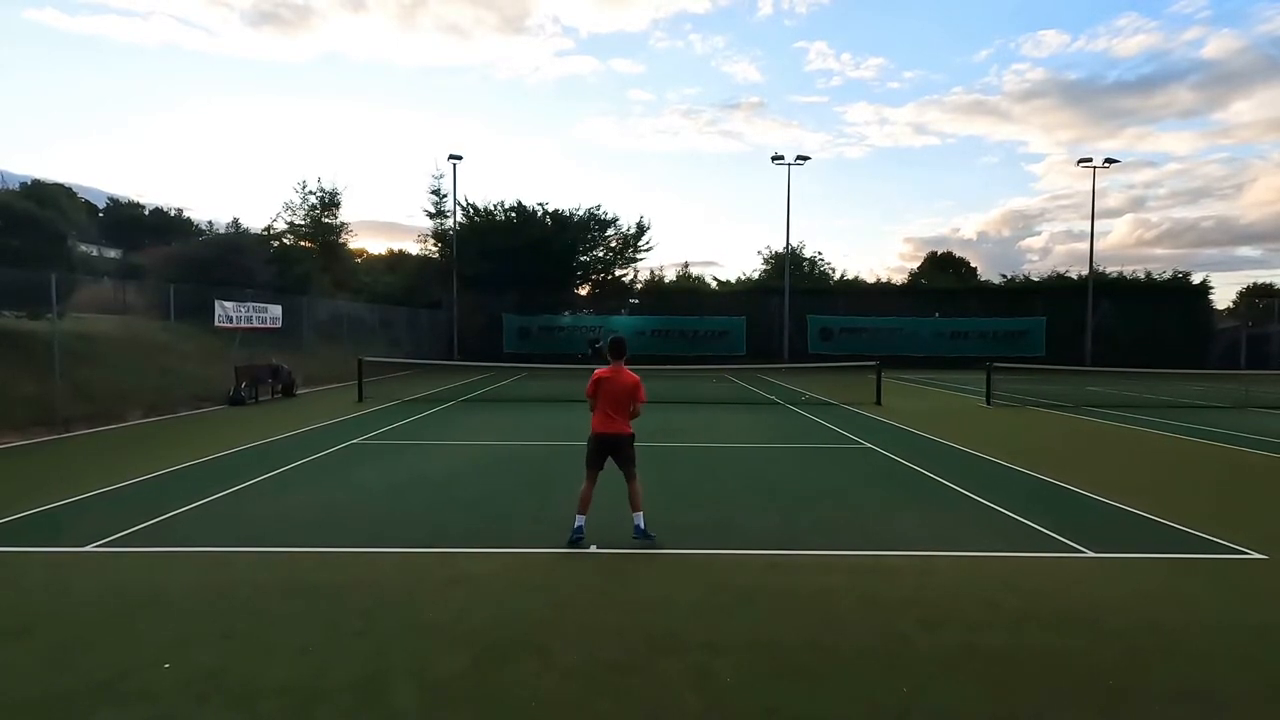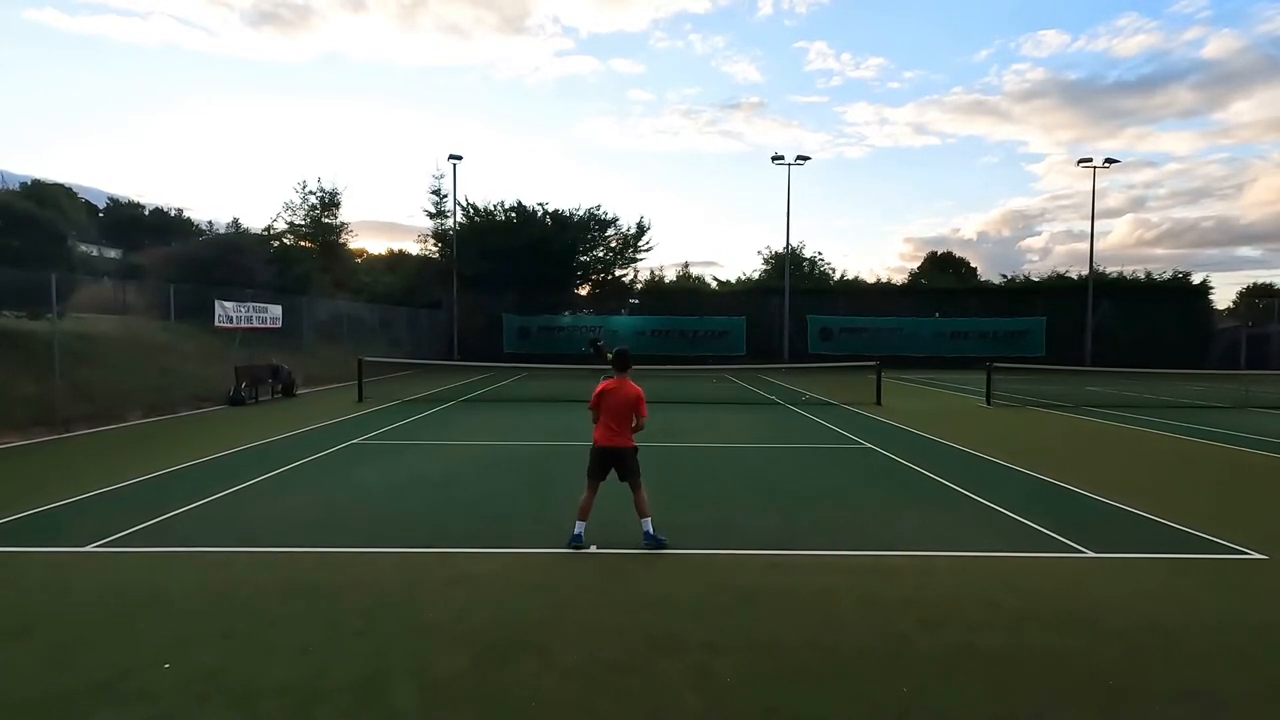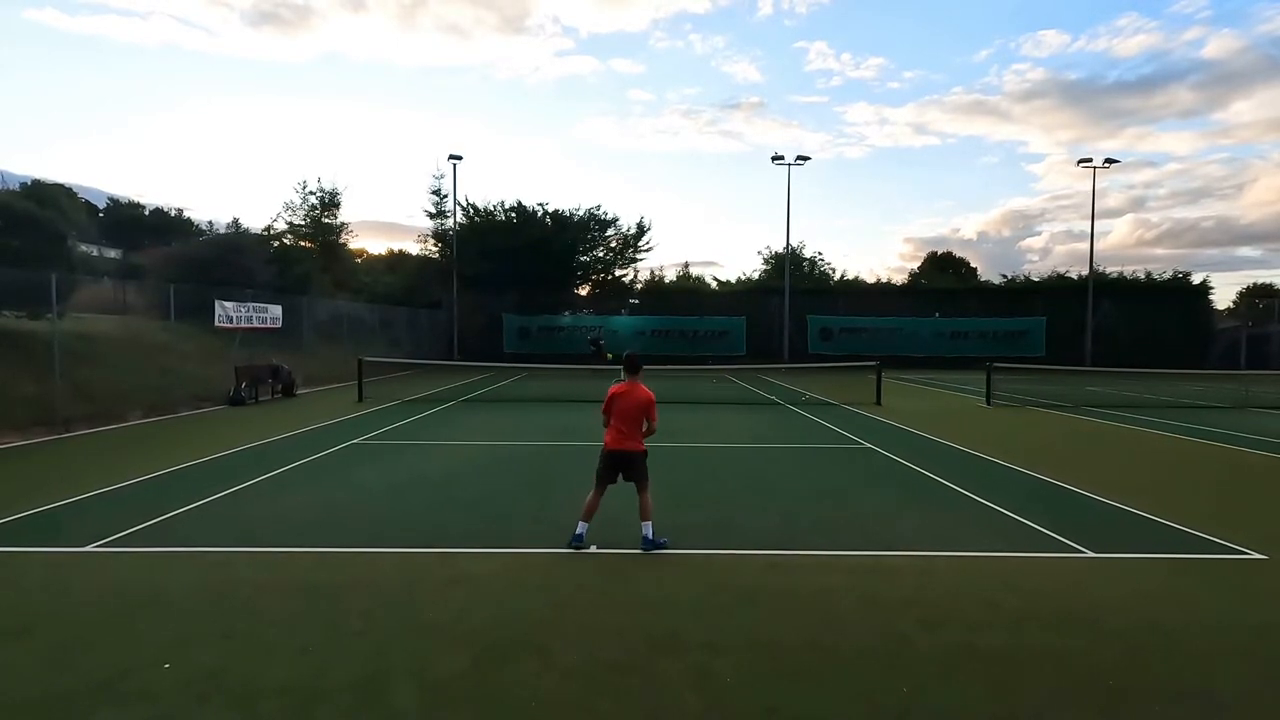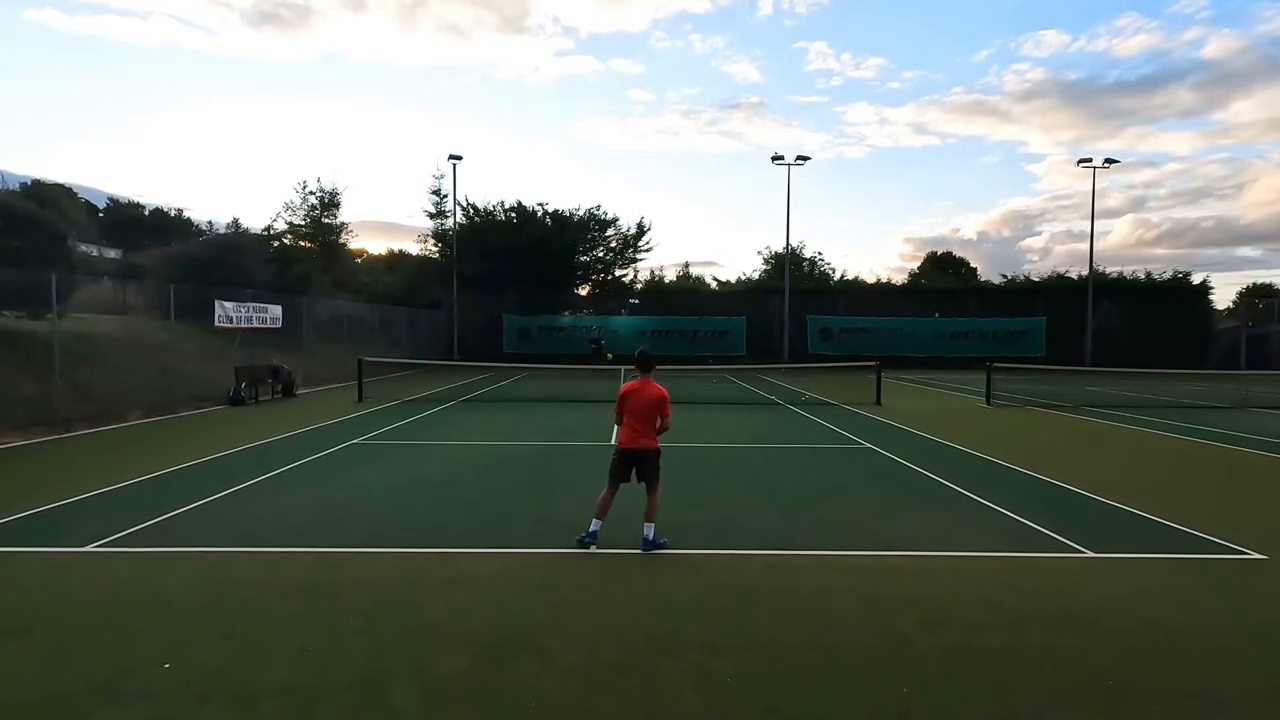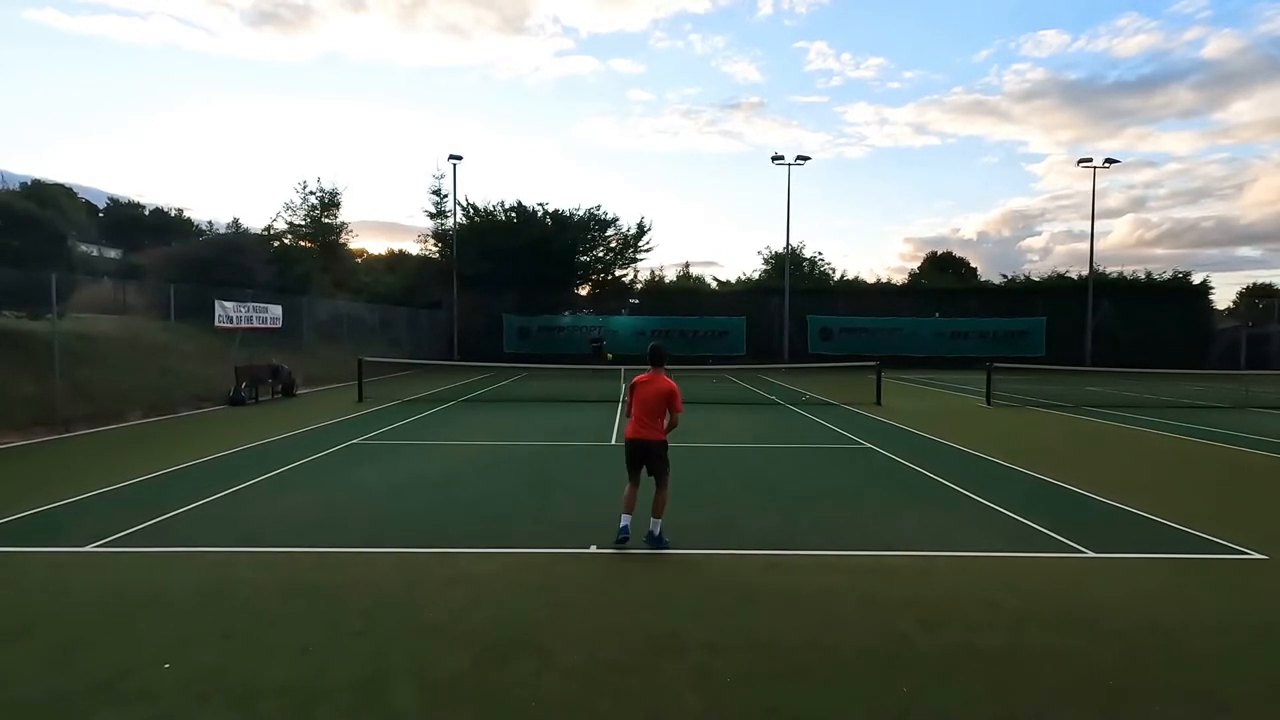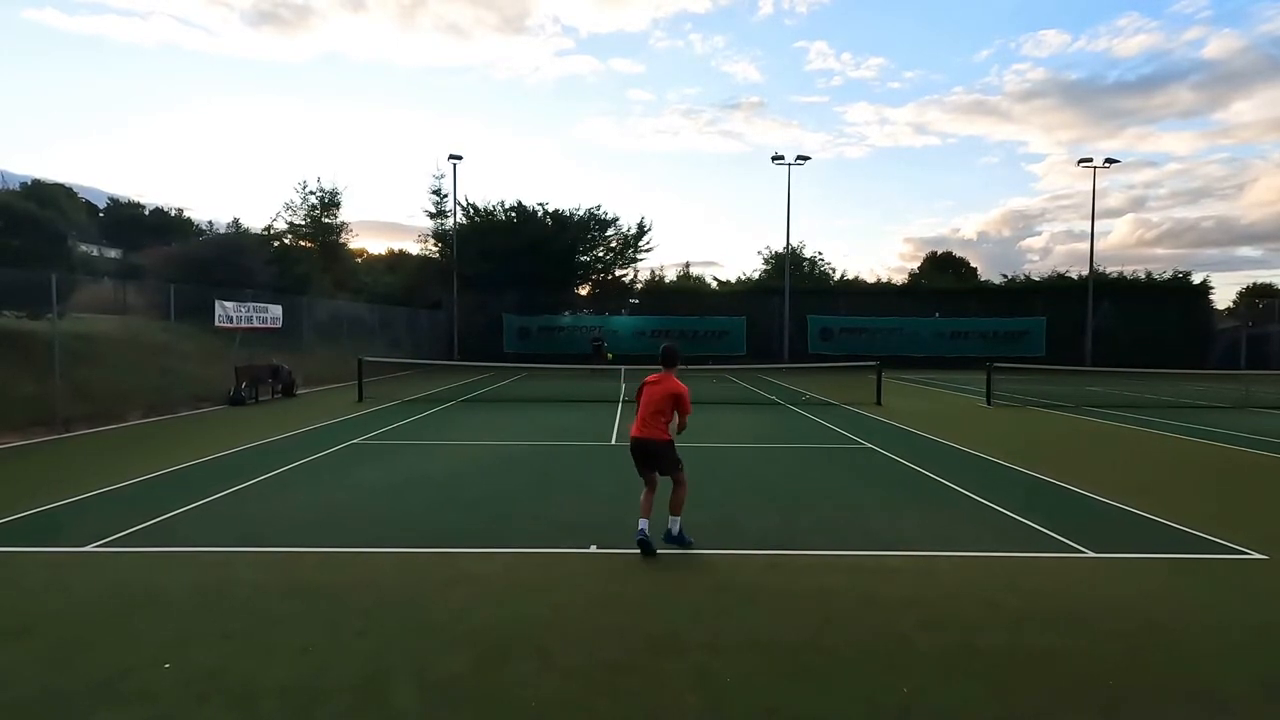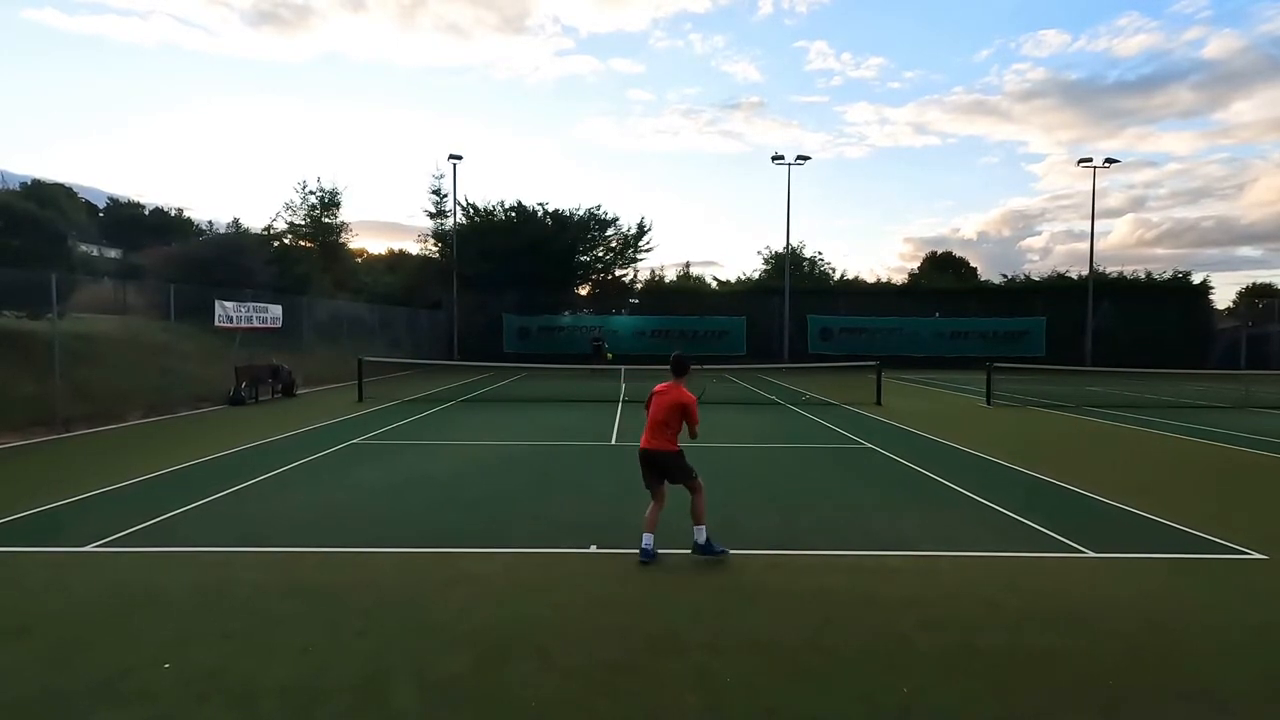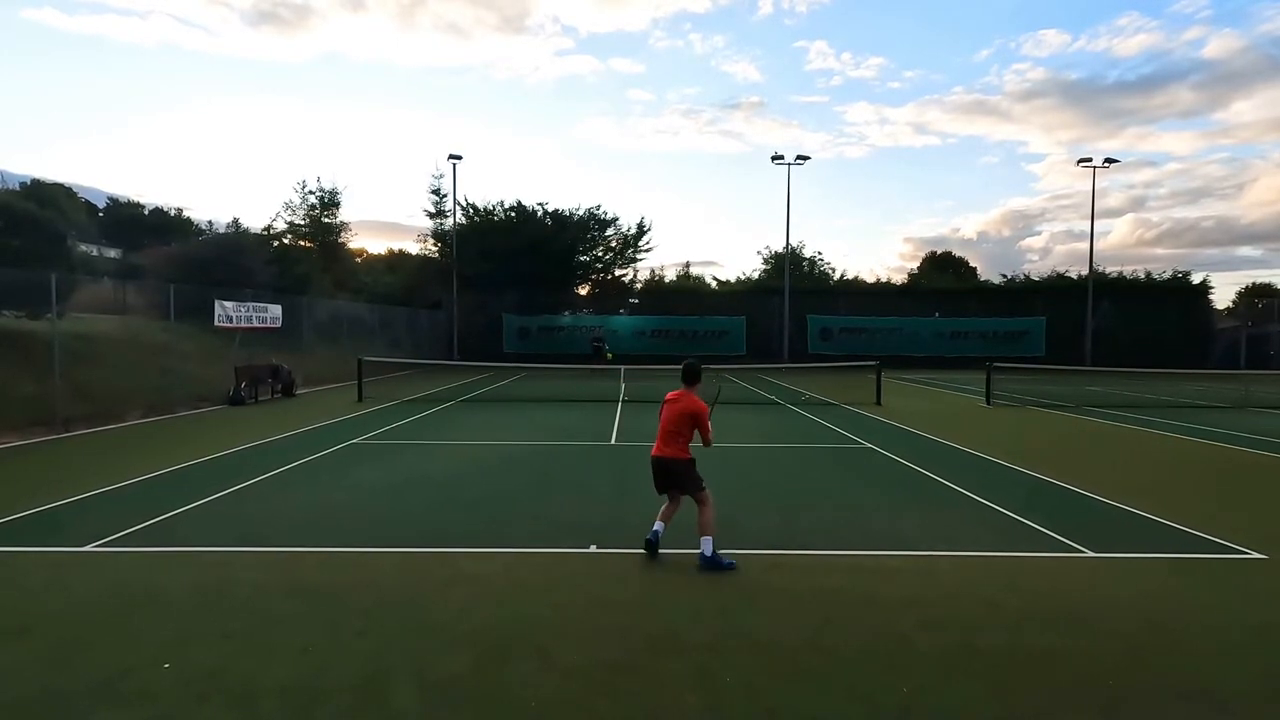
dt=0.1s
person 1, frame 1
left shoulder: (598, 375)
right shoulder: (634, 380)
left elbow: (591, 406)
right elbow: (637, 411)
left hip: (599, 434)
right hip: (622, 435)
left knee: (590, 481)
right knee: (632, 480)
left ankle: (579, 528)
right ankle: (639, 528)
person 1, frame 2
left shoulder: (602, 388)
right shoulder: (637, 392)
left elbow: (594, 418)
right elbow: (641, 425)
left hip: (601, 446)
right hip: (625, 447)
left knee: (590, 490)
right knee: (638, 489)
left ankle: (578, 535)
right ankle: (649, 534)
person 1, frame 3
left shoulder: (614, 391)
right shoulder: (648, 396)
left elbow: (606, 422)
right elbow: (652, 428)
left hip: (611, 448)
right hip: (636, 451)
left knee: (597, 491)
right knee: (643, 491)
left ankle: (579, 535)
right ankle: (648, 537)
person 1, frame 4
left shoulder: (626, 389)
right shoulder: (661, 393)
left elbow: (618, 421)
right elbow: (665, 425)
left hip: (625, 447)
right hip: (649, 449)
left knee: (610, 490)
right knee: (652, 491)
left ankle: (592, 532)
right ankle: (649, 537)
person 1, frame 5
left shoulder: (637, 381)
right shoulder: (671, 387)
left elbow: (629, 412)
right elbow: (674, 422)
left hip: (632, 439)
right hip: (655, 441)
left knee: (633, 482)
right knee: (662, 485)
left ankle: (624, 528)
right ankle: (654, 533)
person 1, frame 6
left shoulder: (647, 382)
right shoulder: (679, 389)
right elbow: (683, 424)
right wrist: (675, 431)
left hip: (637, 439)
right hip: (660, 441)
left knee: (650, 486)
right knee: (680, 482)
left ankle: (642, 532)
right ankle: (674, 532)
person 1, frame 7
left shoulder: (657, 390)
right shoulder: (687, 399)
right elbow: (693, 434)
right wrist: (695, 428)
left hip: (645, 450)
right hip: (668, 452)
left knee: (657, 499)
right knee: (697, 489)
left ankle: (646, 548)
right ankle: (701, 542)
person 1, frame 8
left shoulder: (669, 398)
right shoulder: (700, 407)
right elbow: (707, 442)
right wrist: (709, 433)
left hip: (658, 457)
right hip: (679, 459)
left knee: (674, 500)
right knee: (705, 502)
left ankle: (655, 534)
right ankle: (707, 554)
